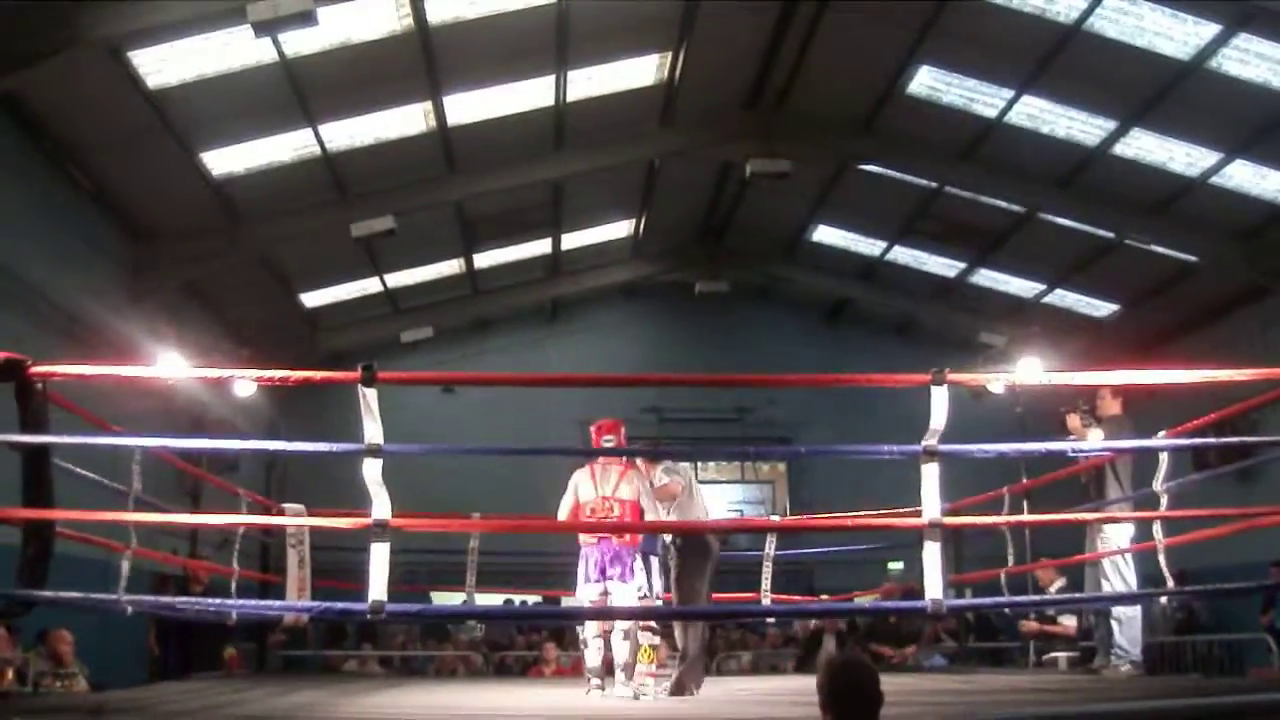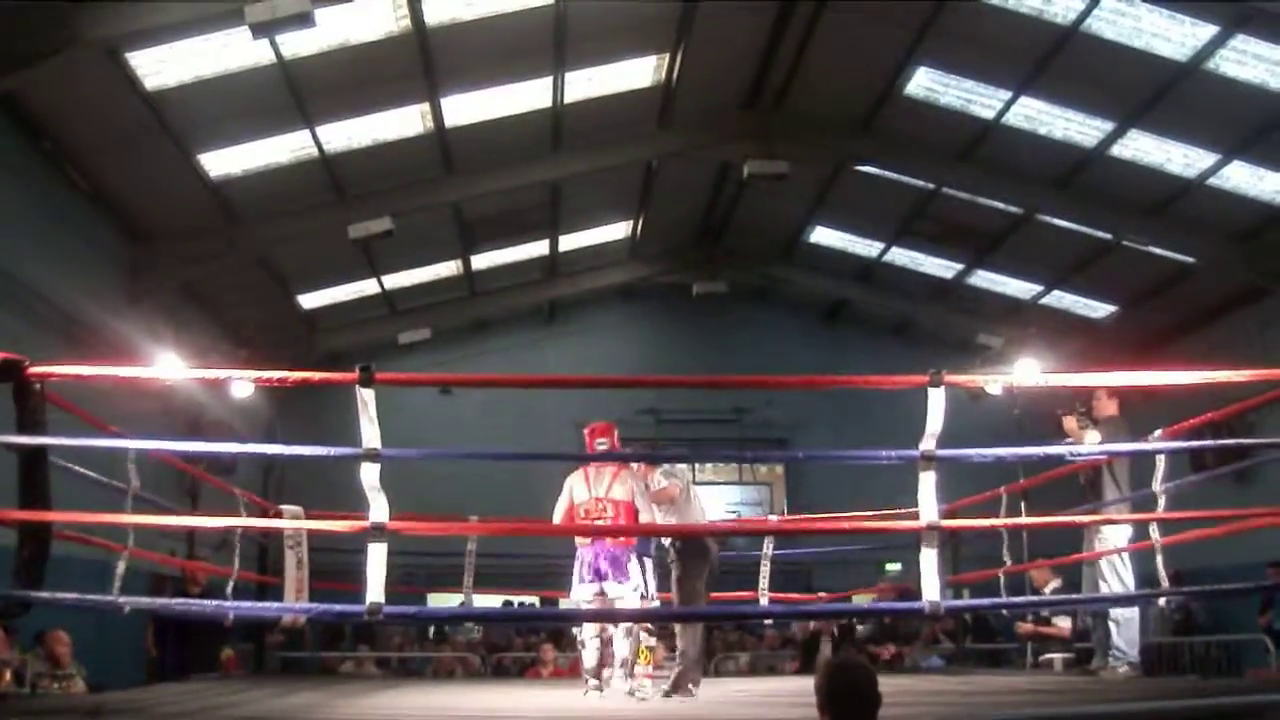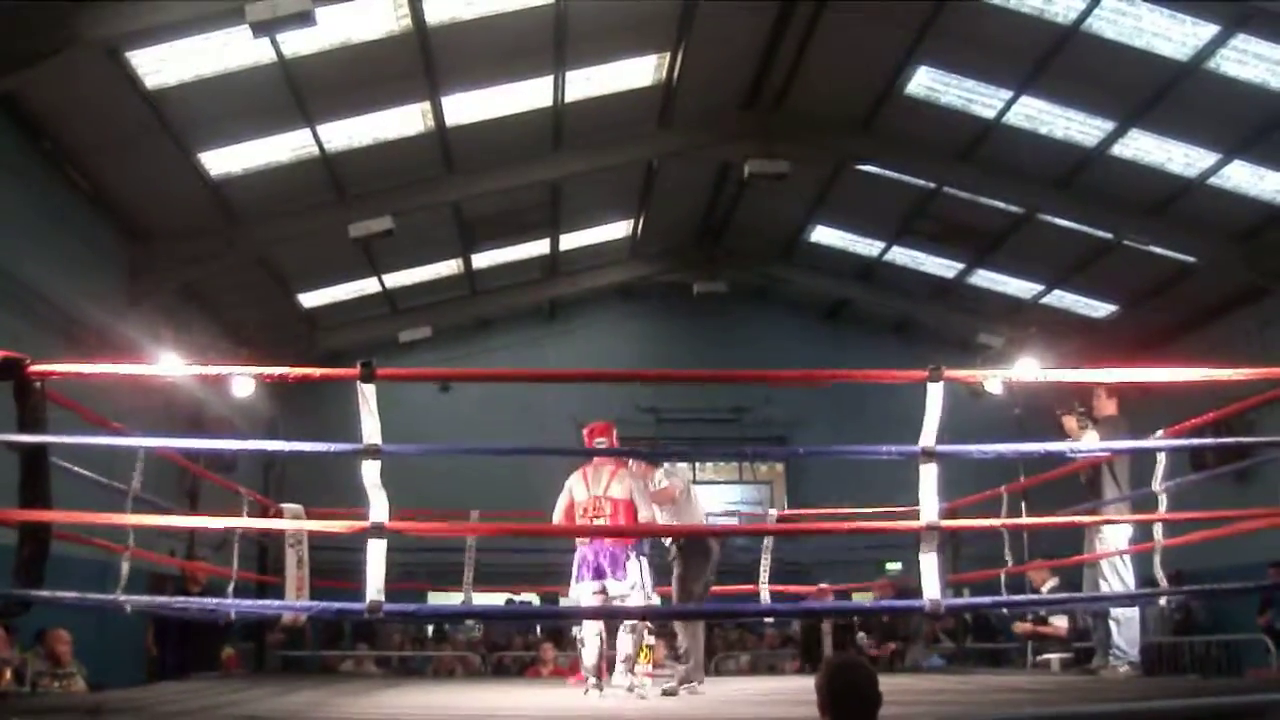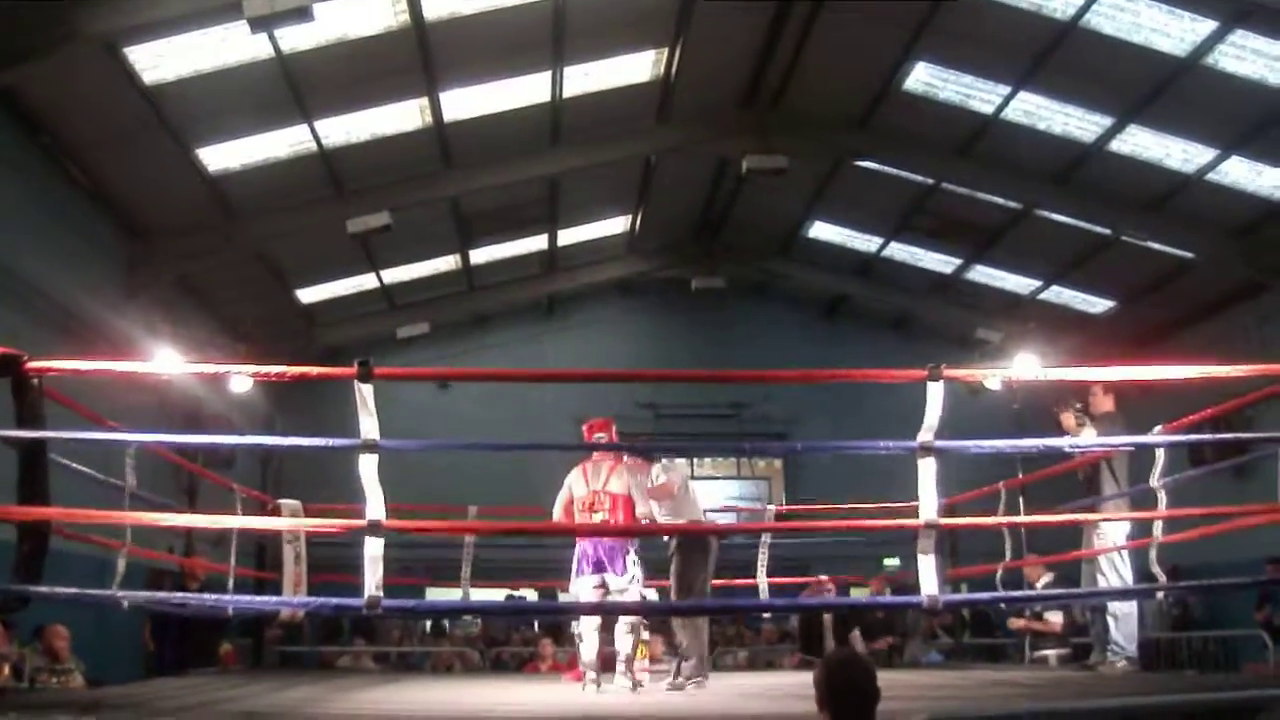
dt=0.1s
person 1, frame 1
left shoulder: (1119, 423)
right shoulder: (1104, 429)
left elbow: (1091, 437)
right elbow: (1087, 474)
left wrist: (1075, 428)
right wrist: (1079, 433)
left hip: (1114, 517)
right hip: (1100, 517)
left knee: (1120, 590)
right knee: (1098, 592)
left ankle: (1128, 658)
right ankle: (1105, 655)
person 1, frame 2
left shoulder: (1115, 425)
right shoulder: (1102, 431)
left elbow: (1088, 439)
right elbow: (1085, 474)
left wrist: (1071, 429)
right wrist: (1076, 435)
left hip: (1111, 518)
left knee: (1117, 591)
right knee: (1096, 593)
left ankle: (1126, 659)
right ankle: (1103, 657)
person 1, frame 3
left shoulder: (1115, 424)
right shoulder: (1102, 430)
left elbow: (1088, 440)
right elbow: (1087, 474)
left wrist: (1073, 430)
right wrist: (1076, 434)
left hip: (1111, 518)
right hip: (1099, 517)
left knee: (1118, 591)
right knee: (1096, 593)
left ankle: (1126, 659)
right ankle: (1103, 656)
person 1, frame 4
left shoulder: (1112, 421)
right shoulder: (1099, 426)
left elbow: (1086, 437)
right elbow: (1085, 470)
left wrist: (1071, 426)
right wrist: (1075, 429)
left hip: (1109, 513)
right hip: (1097, 513)
left knee: (1115, 587)
right knee: (1094, 588)
left ankle: (1124, 654)
right ankle: (1101, 651)
person 2, frame 1
left shoulder: (581, 475)
right shoulder: (634, 475)
left elbow: (563, 517)
right elbow: (653, 518)
left hip: (591, 552)
right hip: (624, 552)
left knee: (593, 619)
right knee: (624, 619)
left ankle: (595, 681)
right ankle: (623, 680)
person 2, frame 2
left shoulder: (575, 478)
right shoulder: (628, 476)
left elbow: (558, 521)
right elbow: (648, 519)
left hip: (587, 553)
right hip: (619, 552)
left knee: (590, 620)
left ankle: (592, 681)
right ankle: (621, 673)
person 2, frame 3
left shoulder: (576, 478)
right shoulder: (627, 475)
left elbow: (558, 519)
right elbow: (647, 516)
left hip: (586, 551)
right hip: (618, 550)
left knee: (591, 620)
left ankle: (592, 680)
right ankle: (623, 668)
person 2, frame 4
left shoulder: (575, 474)
right shoulder: (626, 470)
left elbow: (558, 516)
right elbow: (644, 511)
left hip: (586, 546)
right hip: (617, 545)
left knee: (589, 614)
left ankle: (590, 675)
right ankle: (624, 669)
person 3, frame 1
left shoulder: (666, 470)
right shoulder: (673, 472)
left elbow: (672, 489)
left hip: (690, 541)
right hip: (701, 541)
left knee: (686, 610)
right knee: (695, 608)
left ankle: (686, 679)
right ankle: (692, 676)
person 3, frame 2
left shoulder: (664, 473)
right shoulder: (669, 474)
left elbow: (670, 492)
left hip: (689, 544)
right hip: (699, 543)
left ankle: (685, 679)
right ankle: (689, 677)
person 3, frame 3
left shoulder: (666, 473)
right shoulder: (660, 478)
left elbow: (671, 493)
left hip: (691, 543)
right hip: (693, 544)
left ankle: (689, 676)
right ankle: (688, 674)
person 3, frame 4
left shoulder: (661, 469)
right shoulder: (654, 476)
left elbow: (668, 489)
left hip: (690, 538)
right hip: (687, 539)
left knee: (685, 603)
right knee: (689, 603)
left ankle: (695, 671)
right ankle: (685, 671)
